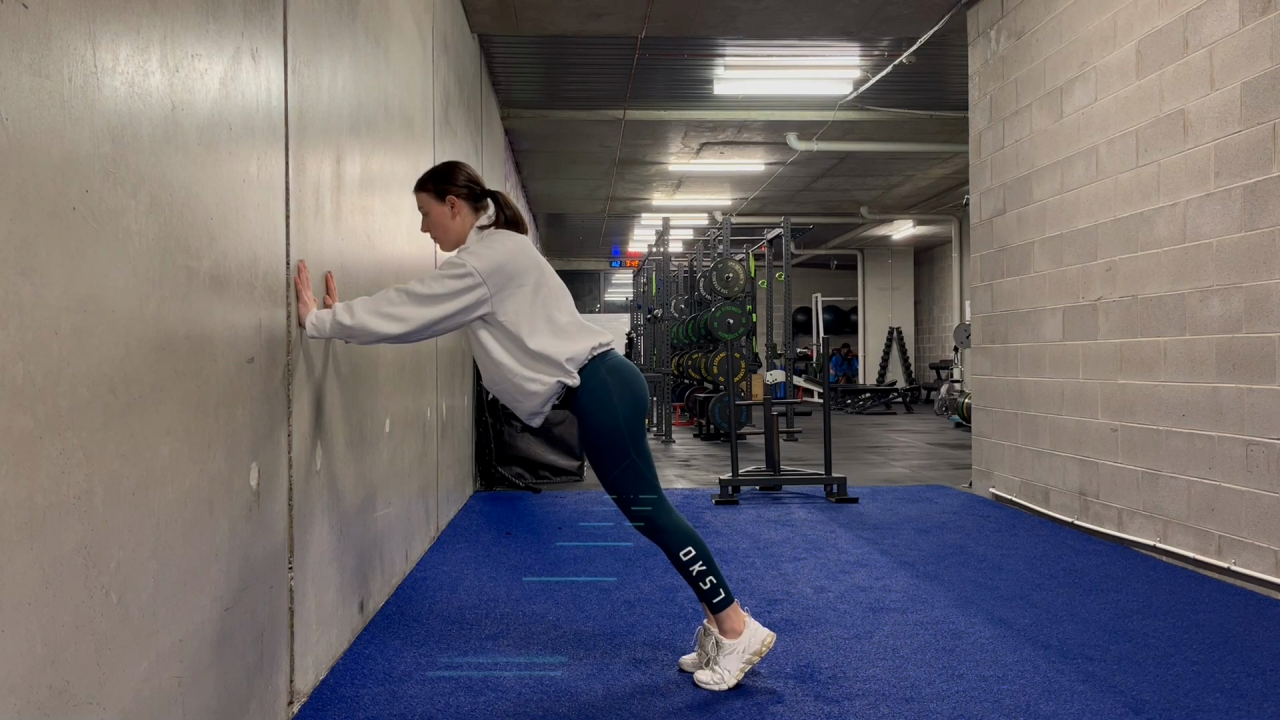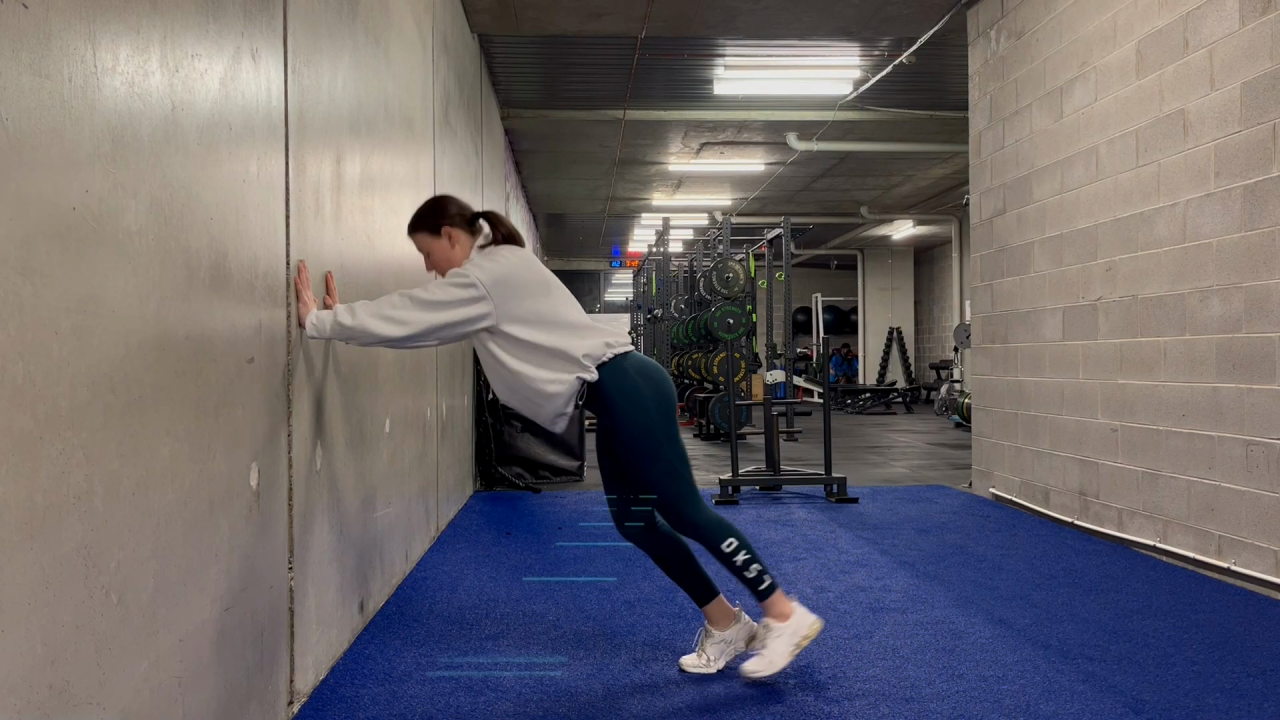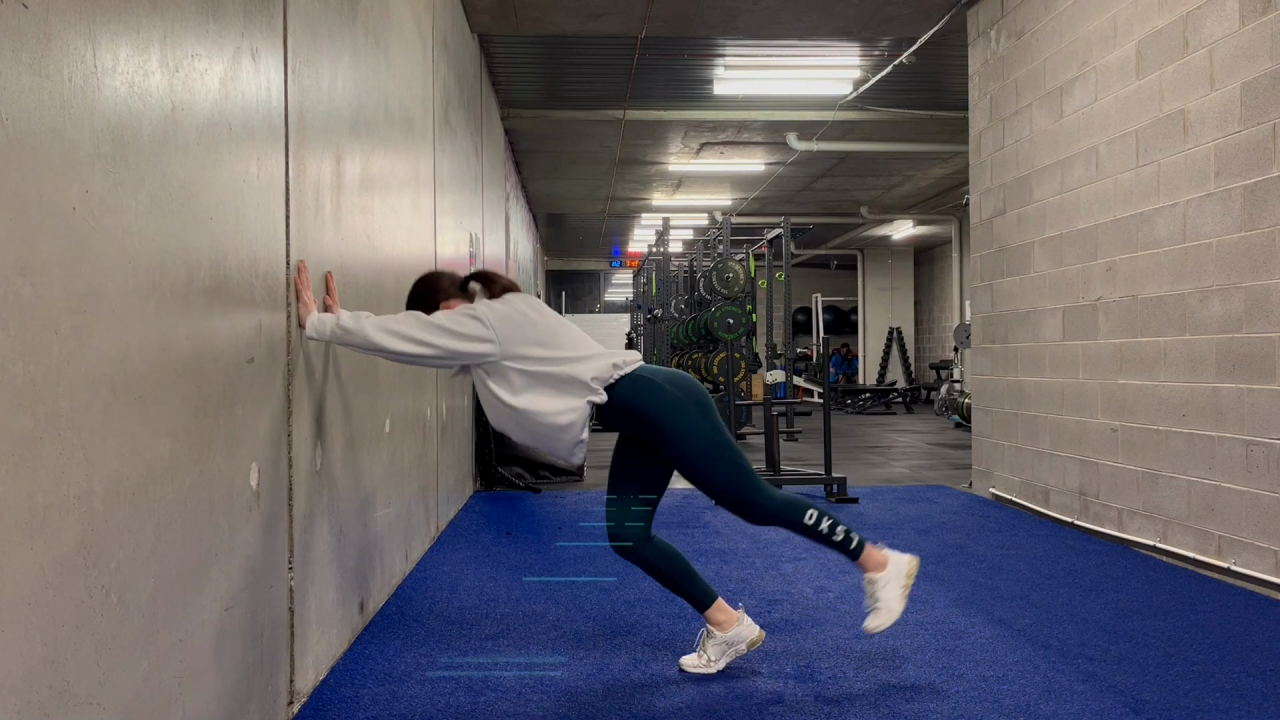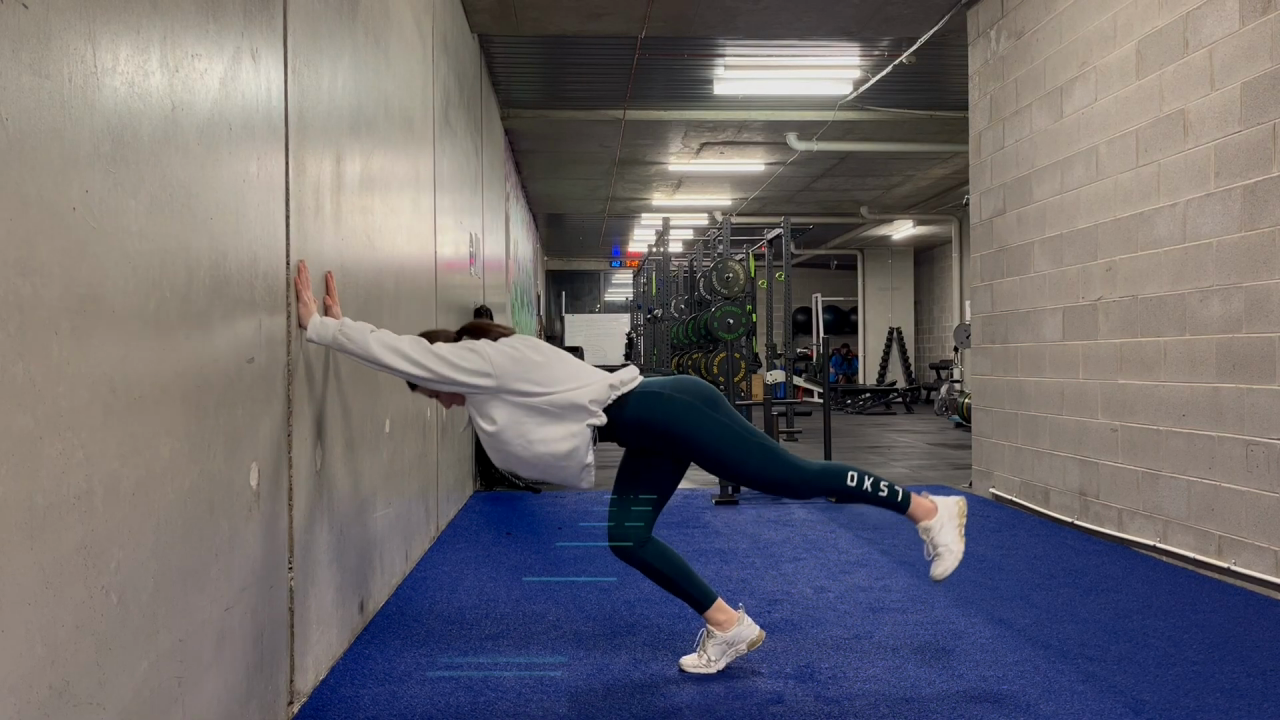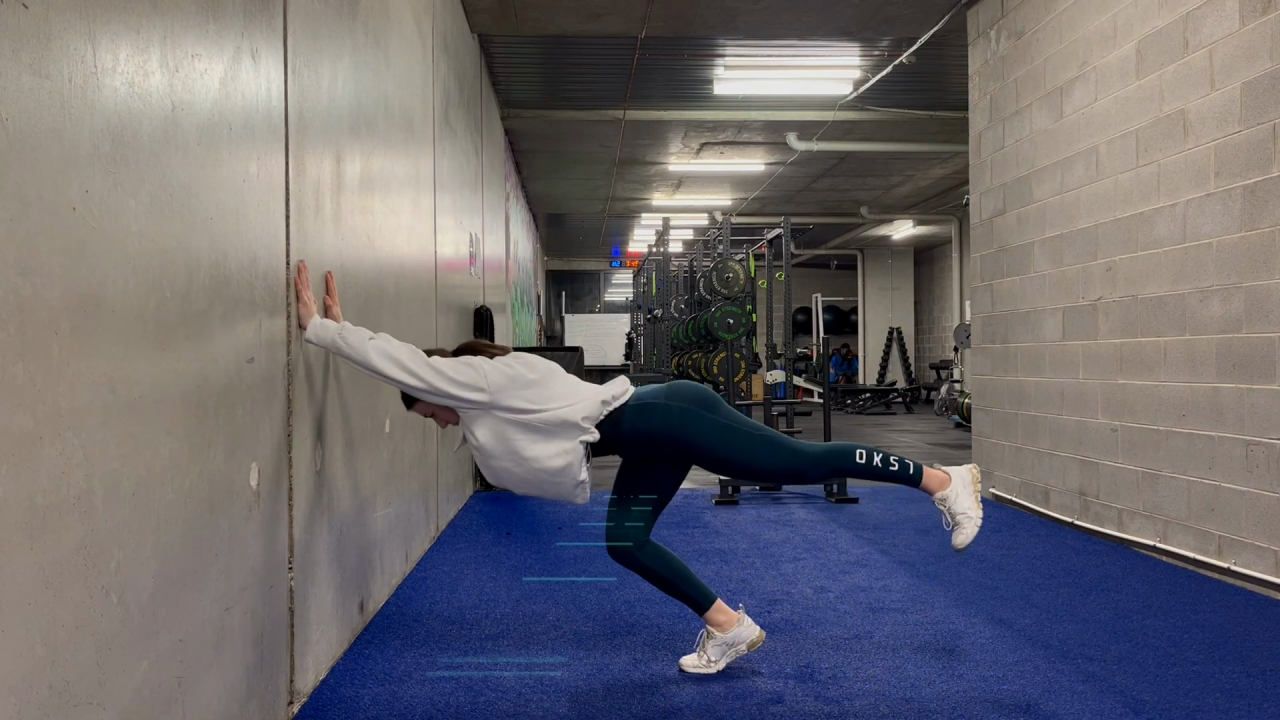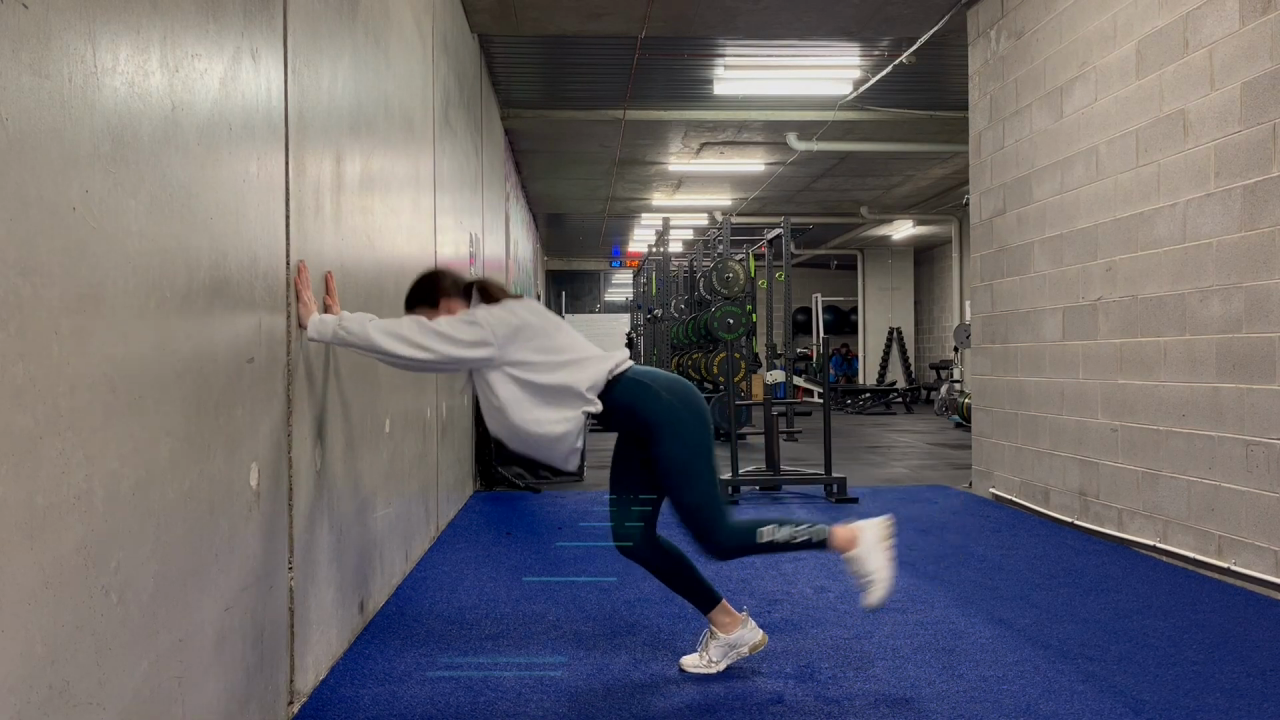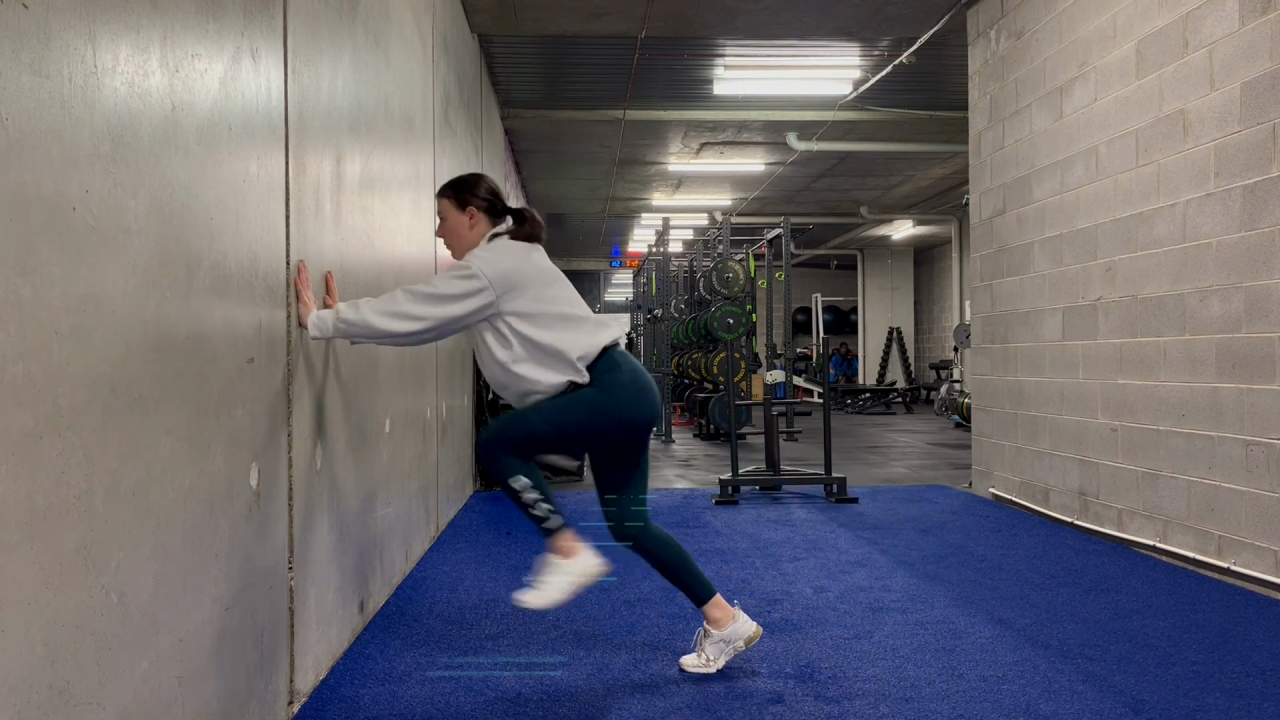
dt=0.3s
person 1, frame 1
left shoulder: (488, 258)
right shoulder: (493, 254)
left elbow: (409, 312)
right elbow: (417, 312)
left wrist: (319, 321)
right wrist: (343, 316)
left hip: (599, 388)
right hip: (599, 387)
left knee: (647, 511)
right knee: (644, 511)
left ankle: (738, 630)
right ankle: (720, 624)
person 1, frame 2
left shoulder: (488, 275)
right shoulder: (490, 275)
left elbow: (405, 317)
right elbow: (410, 317)
left wrist: (318, 320)
right wrist: (342, 313)
left hip: (627, 388)
right hip: (616, 395)
left knee: (682, 511)
right knee: (636, 522)
left ankle: (783, 614)
right ankle: (728, 623)
person 1, frame 3
left shoulder: (489, 319)
right shoulder: (495, 321)
left elbow: (408, 335)
right elbow: (413, 339)
left wrist: (318, 321)
right wrist: (342, 321)
left hip: (658, 403)
right hip: (642, 417)
left knee: (753, 502)
right knee: (626, 533)
left ankle: (880, 563)
right ankle: (728, 625)
person 1, frame 4
left shoulder: (486, 362)
right shoulder: (488, 368)
left elbow: (403, 350)
right elbow: (408, 355)
left wrist: (321, 325)
right wrist: (337, 326)
left hip: (667, 413)
right hip: (654, 430)
left knee: (792, 478)
right knee: (628, 536)
left ankle: (930, 509)
right ankle: (728, 625)
person 1, frame 5
left shoulder: (480, 378)
right shoulder: (488, 386)
left elbow: (407, 362)
right elbow: (406, 365)
left wrist: (318, 327)
right wrist: (338, 329)
left hip: (664, 422)
right hip: (654, 435)
left knee: (802, 464)
right knee: (624, 542)
left ankle: (944, 481)
right ankle: (727, 625)
person 1, frame 6
left shoulder: (491, 324)
right shoulder: (497, 323)
left elbow: (414, 340)
right elbow: (419, 344)
left wrist: (320, 323)
right wrist: (336, 320)
left hip: (663, 413)
right hip: (643, 420)
left knee: (718, 535)
right knee: (631, 536)
left ankle: (851, 539)
right ankle: (731, 626)
person 1, frame 7
left shoulder: (492, 266)
right shoulder: (504, 261)
left elbow: (413, 313)
right elbow: (421, 316)
left wrist: (321, 321)
right wrist: (344, 317)
left hip: (617, 391)
right hip: (619, 393)
left knee: (496, 445)
right knee: (626, 525)
left ankle: (570, 553)
right ankle: (725, 621)
